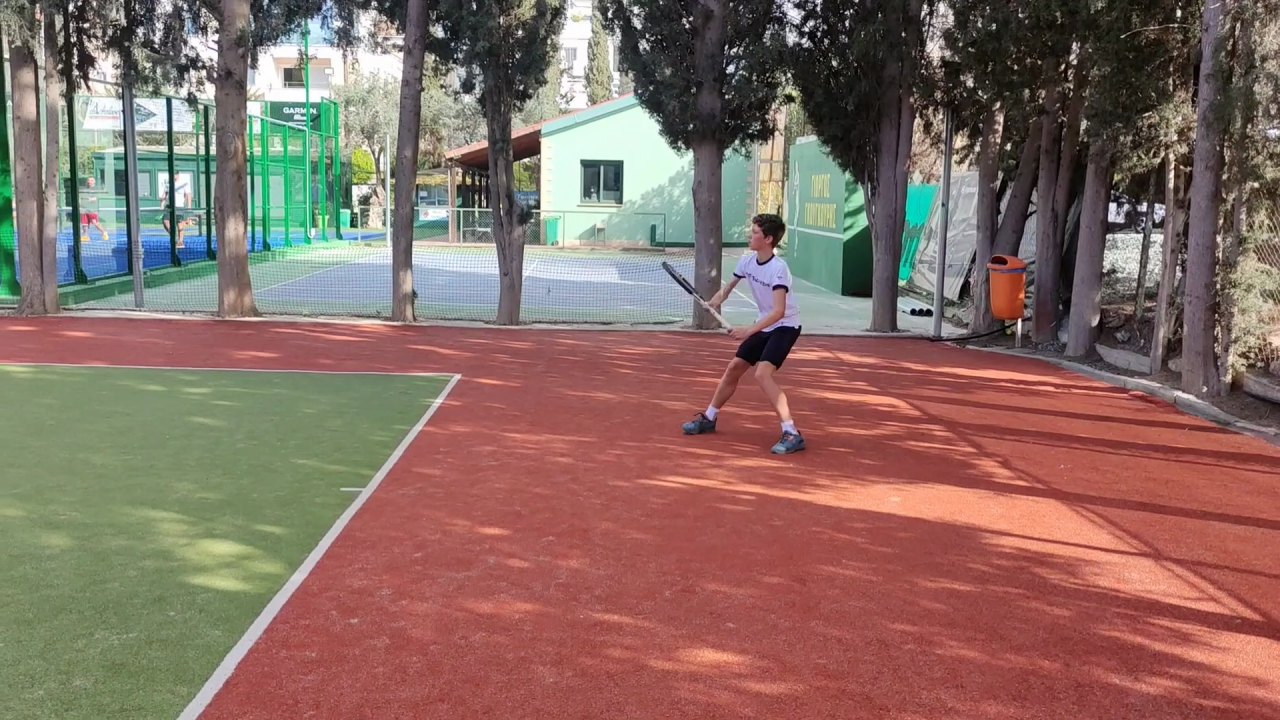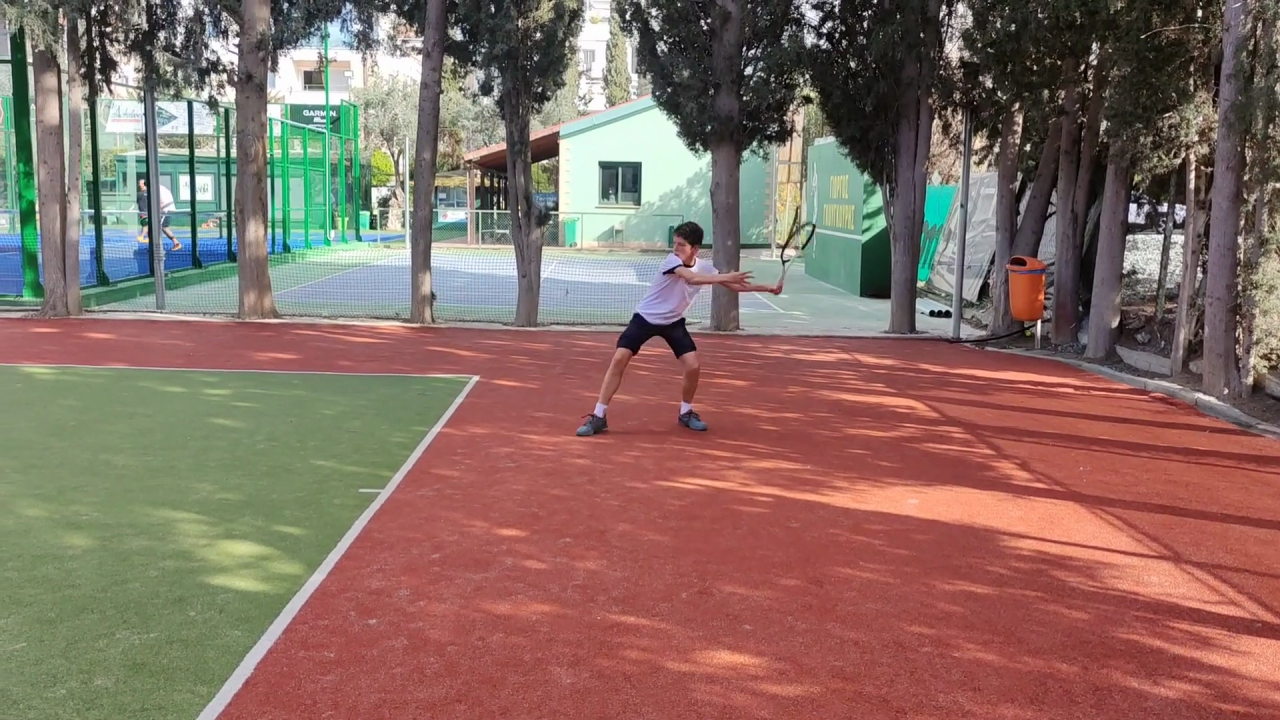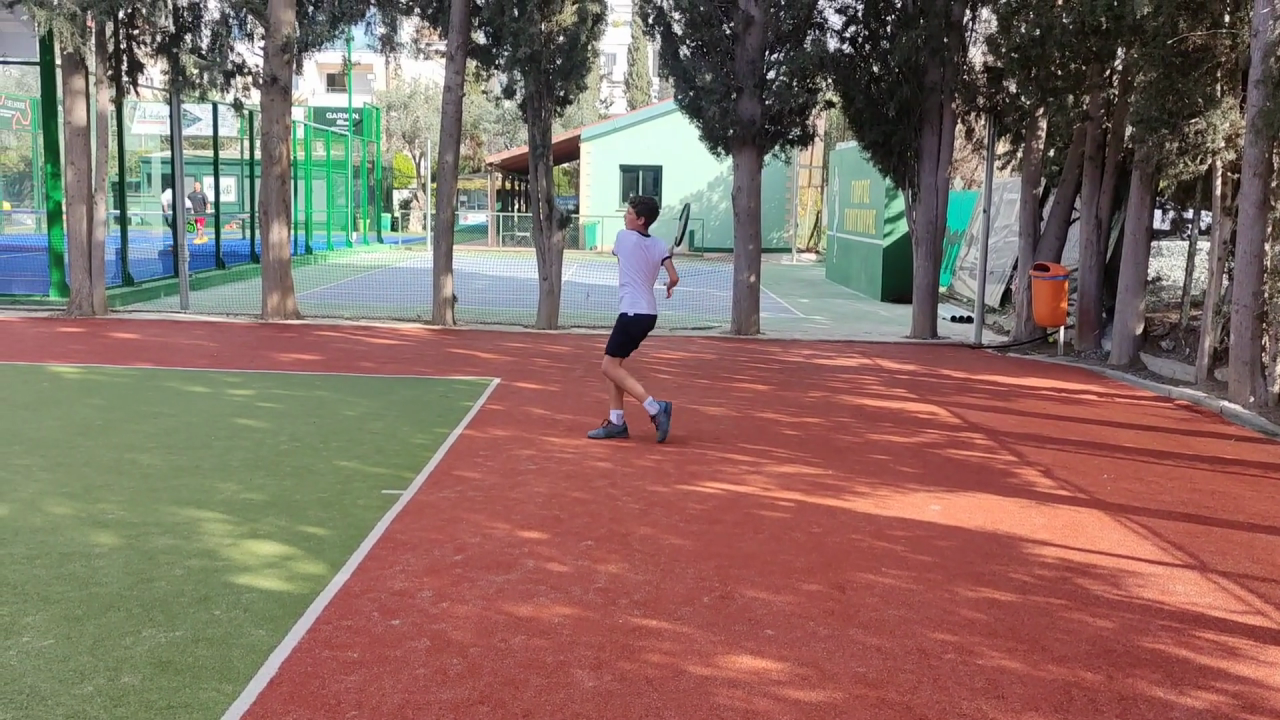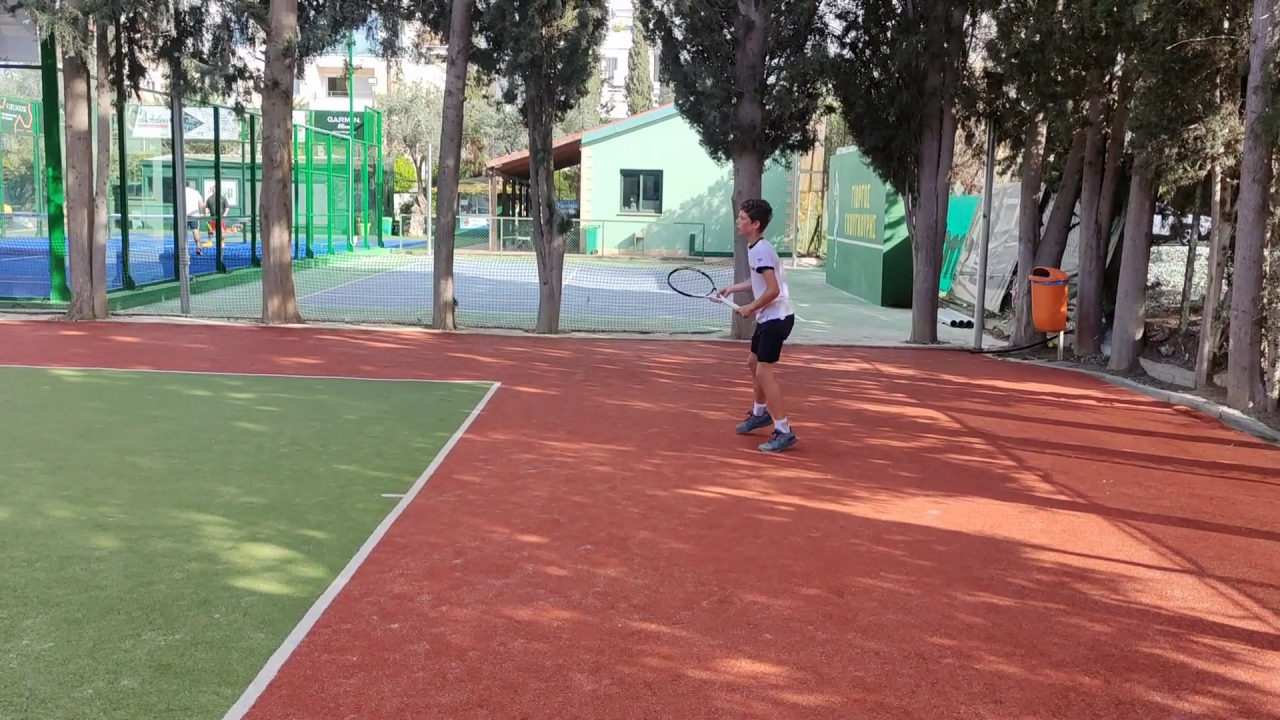
dt=1s
person 1, frame 1
left shoulder: (779, 269)
right shoulder: (747, 260)
left elbow: (779, 311)
right elbow: (729, 285)
left wrist: (751, 330)
right wrist: (716, 300)
left hip: (784, 327)
right hip: (764, 327)
left knee: (762, 374)
right knee: (733, 369)
left ankle: (792, 433)
right ankle: (709, 417)
person 1, frame 2
left shoulder: (705, 267)
right shoulder: (671, 261)
left elbow: (733, 286)
right elbow: (691, 278)
left wrist: (766, 288)
right wrist: (727, 276)
left hip: (673, 321)
right hip: (645, 318)
left knee: (693, 366)
right knee: (619, 359)
left ankle: (686, 412)
right ankle: (598, 416)
person 1, frame 3
left shoulder: (623, 237)
right shoulder: (660, 245)
right elbow: (673, 277)
right wrist: (669, 286)
left hip: (633, 313)
right hip: (647, 314)
left knee: (610, 367)
right knee: (612, 366)
left ankle: (656, 408)
right ankle: (616, 422)
person 1, frame 4
left shoulder: (761, 251)
right shoulder: (755, 249)
left elbow: (773, 290)
left wrist: (749, 308)
right wrist: (733, 288)
left hip: (777, 318)
right hip: (767, 317)
left knee: (764, 372)
right knee: (754, 364)
left ankle: (783, 431)
right ankle: (760, 413)
